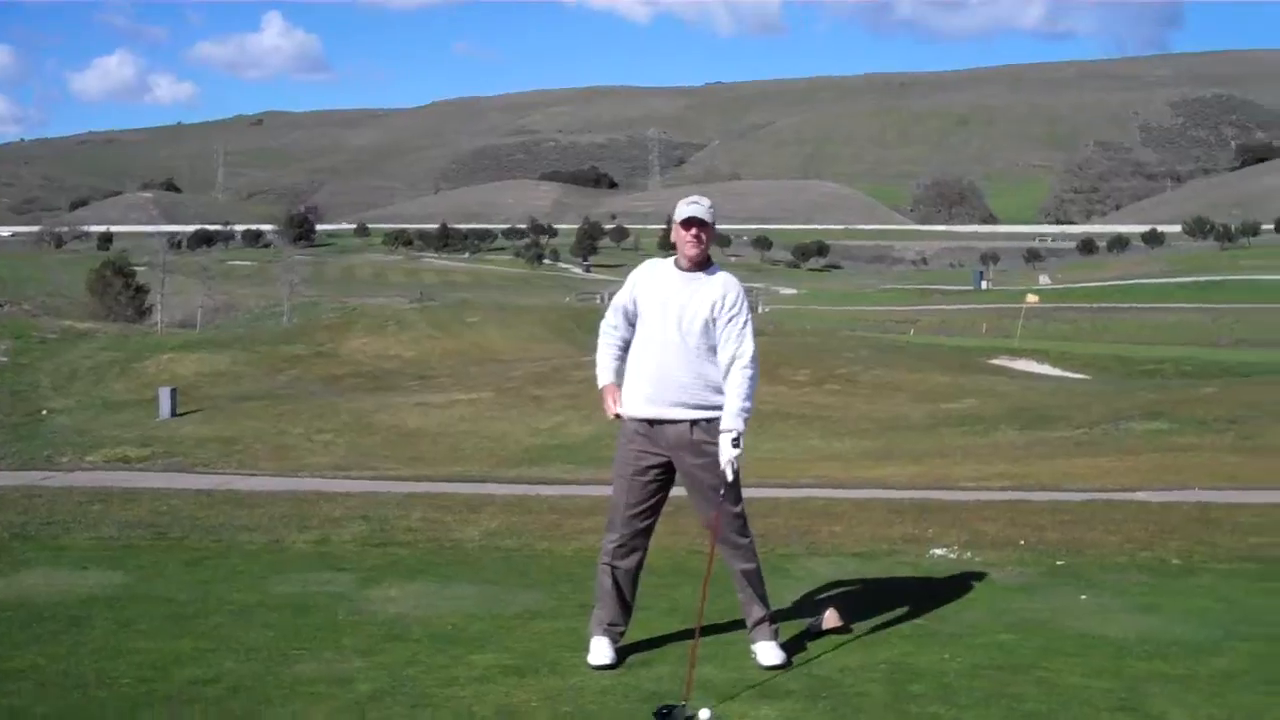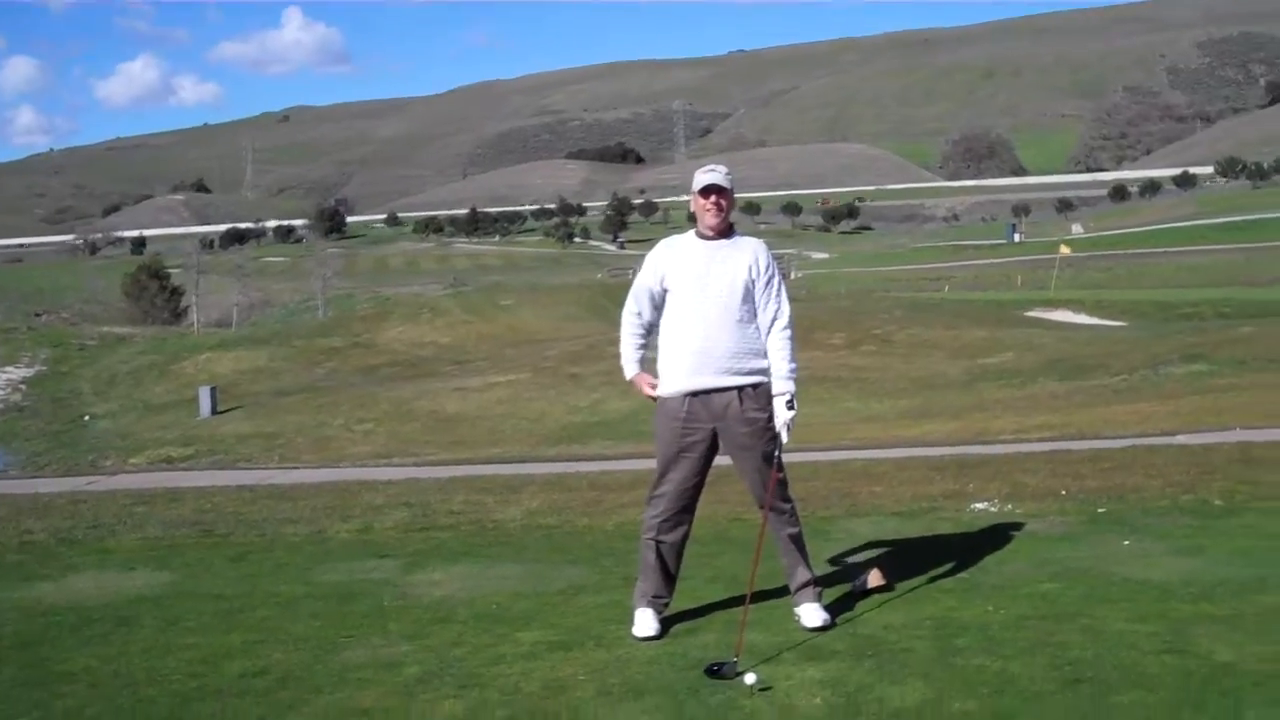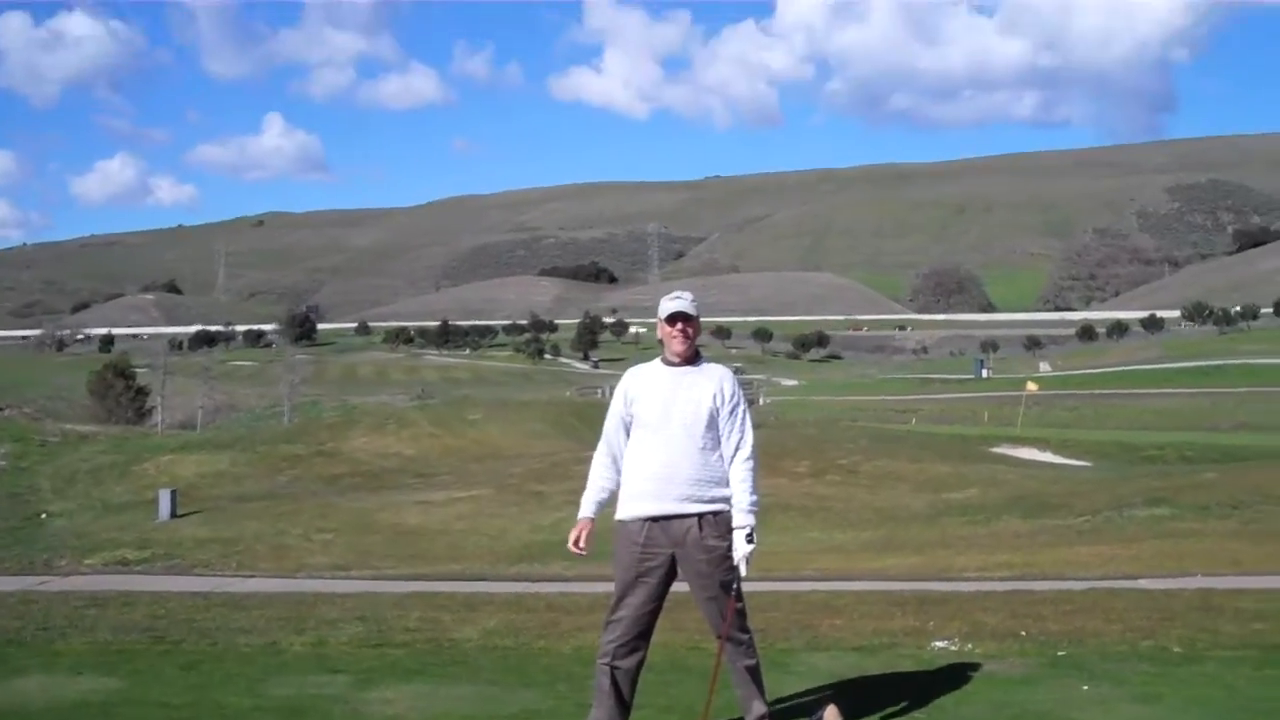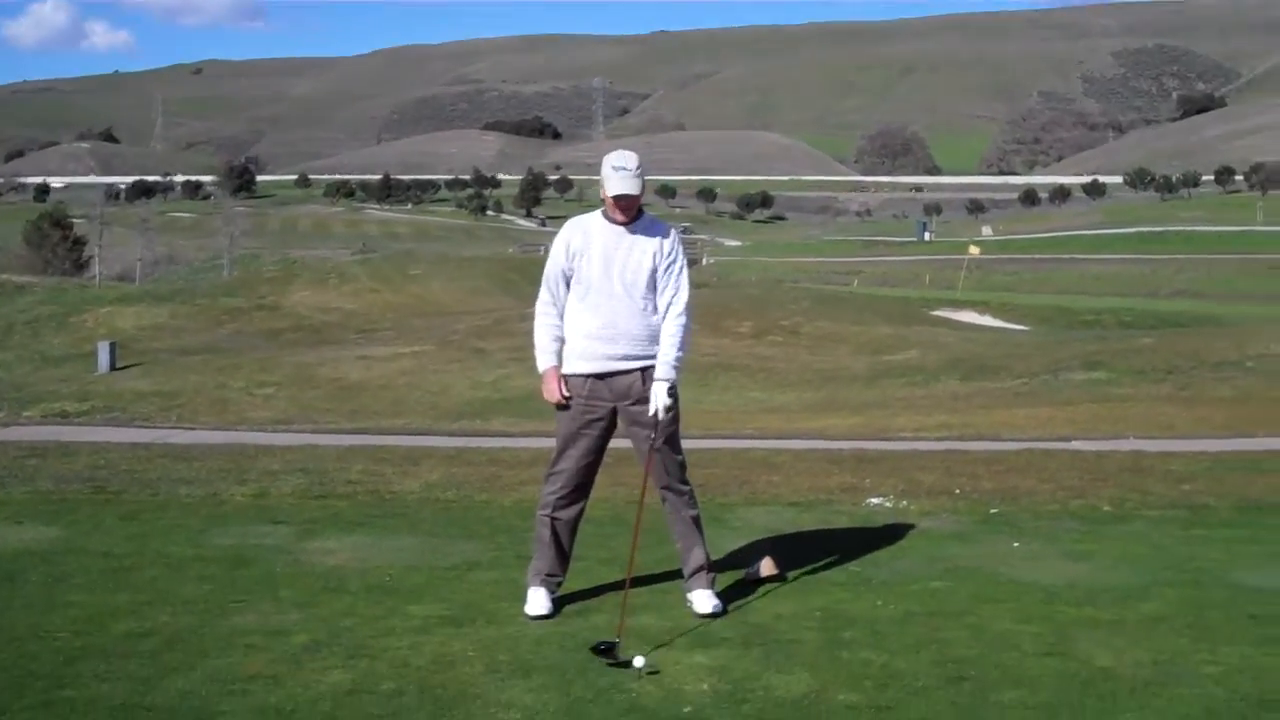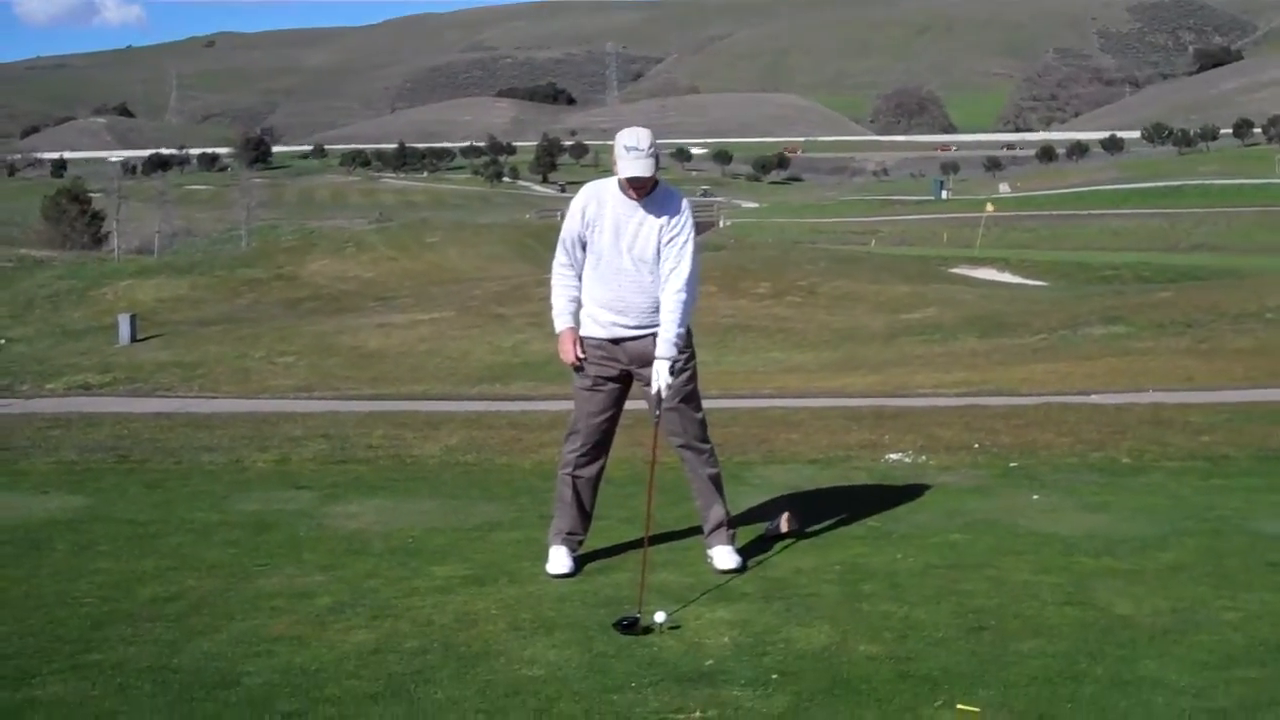
dt=0.5s
person 1, frame 1
left shoulder: (727, 289)
right shoulder: (647, 274)
left elbow: (740, 364)
right elbow: (614, 328)
left wrist: (732, 427)
right wrist: (608, 382)
left hip: (704, 428)
right hip: (641, 424)
left knee: (732, 532)
right knee: (623, 531)
left ankle: (762, 631)
right ankle: (605, 631)
person 1, frame 2
left shoulder: (754, 252)
right shoulder: (667, 252)
left elbow: (777, 325)
right elbow: (635, 313)
left wrist: (784, 389)
right wrist: (633, 369)
left hip: (748, 394)
right hip: (682, 397)
left knee: (774, 497)
right knee: (668, 504)
left ankle: (806, 594)
right ankle: (649, 602)
person 1, frame 3
left shoulder: (721, 380)
right shoulder: (635, 380)
left elbow: (740, 456)
right elbow: (610, 452)
left wrist: (743, 522)
right wrist: (587, 512)
left hip: (706, 523)
right hip: (641, 523)
left knee: (731, 627)
right knee: (623, 632)
person 1, frame 4
left shoulder: (663, 237)
right shoulder: (574, 233)
left elbow: (675, 311)
right elbow: (549, 304)
left wrist: (664, 376)
right wrist: (548, 364)
left hip: (646, 377)
right hip: (584, 378)
left knee: (672, 480)
right knee: (565, 482)
left ankle: (699, 580)
right ankle: (542, 582)
person 1, frame 5
left shoulder: (675, 208)
right shoulder: (590, 199)
left elbow: (677, 285)
right elbow: (567, 266)
left wrist: (665, 354)
right wrist: (565, 324)
left hip: (660, 340)
right hip: (600, 341)
left knee: (692, 439)
right knee: (583, 442)
left ankle: (719, 538)
right ankle: (563, 541)
